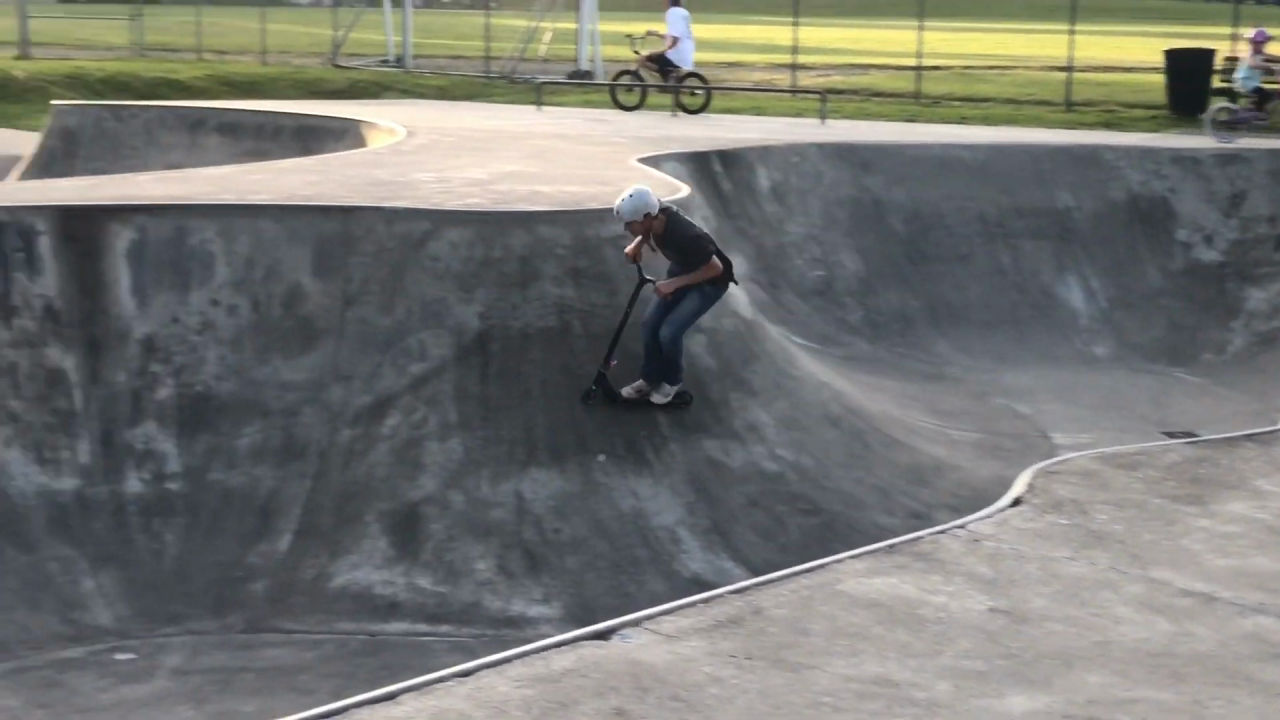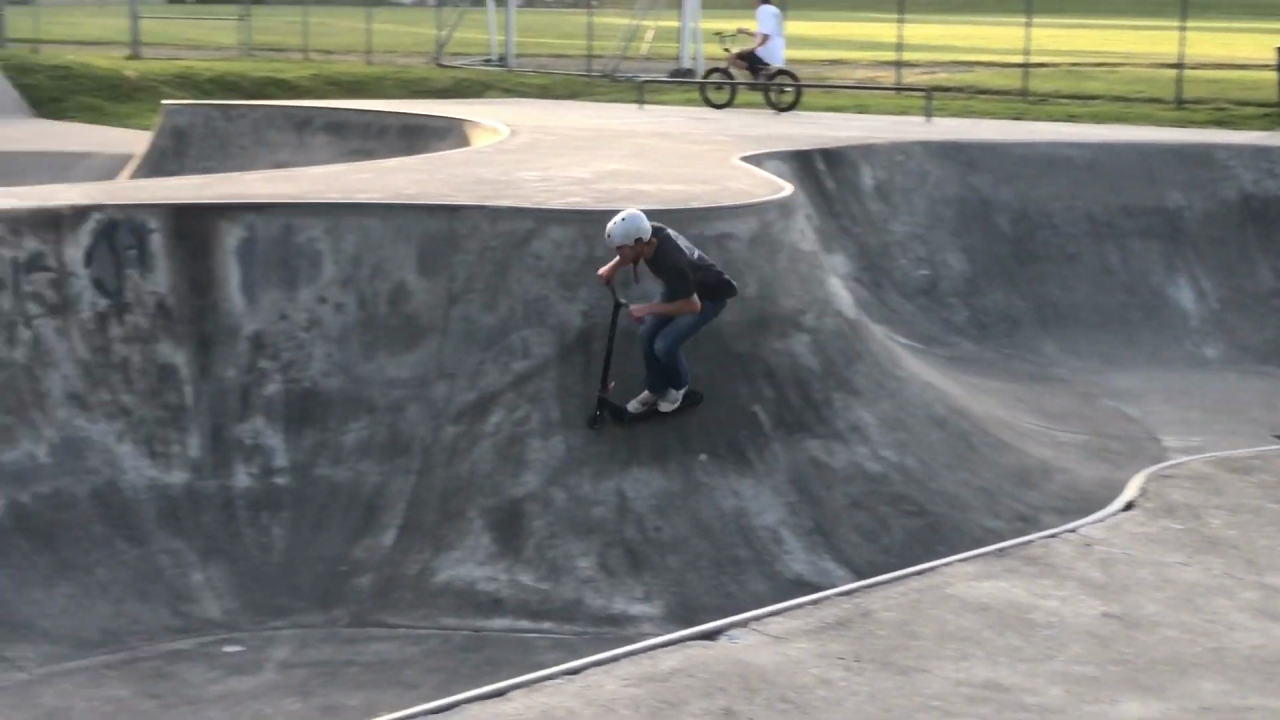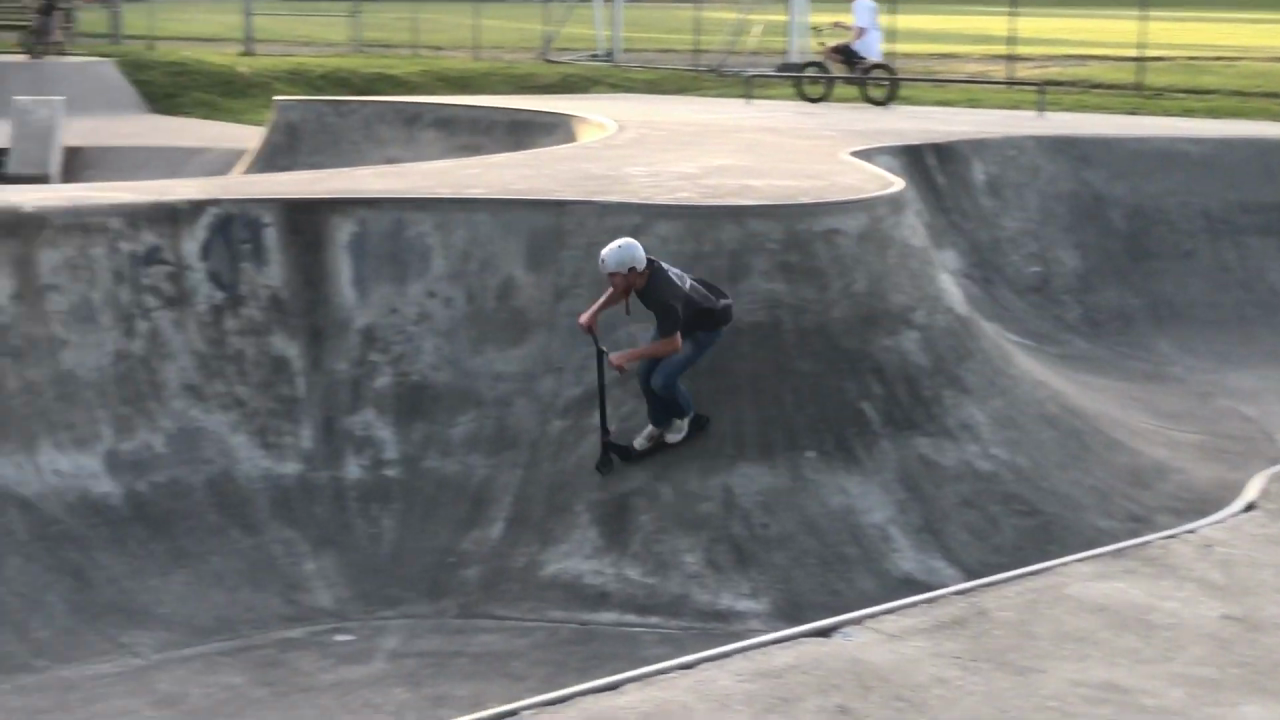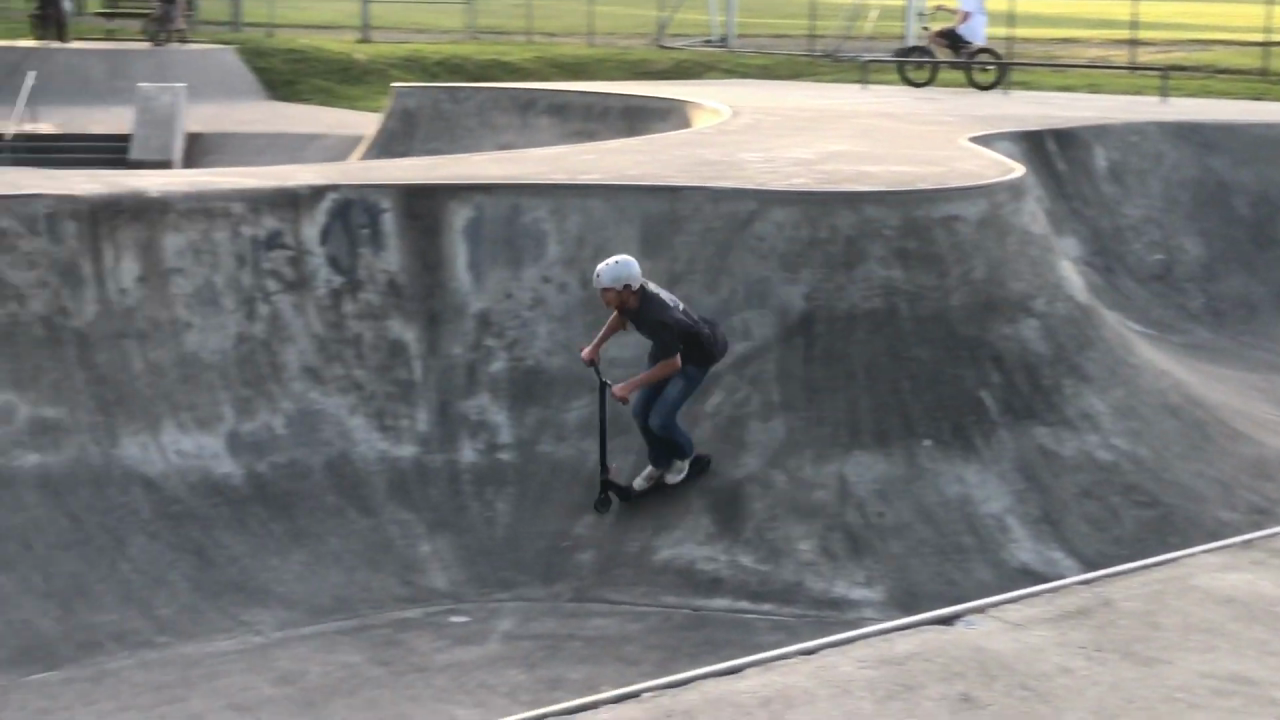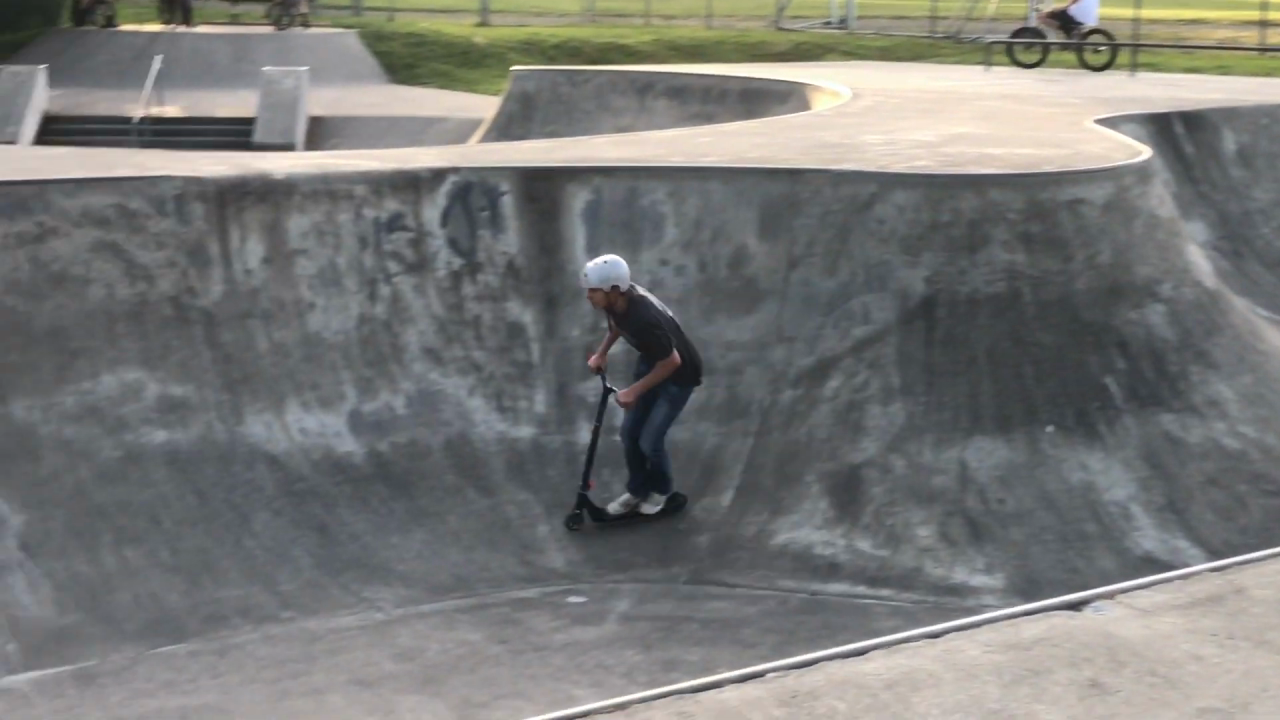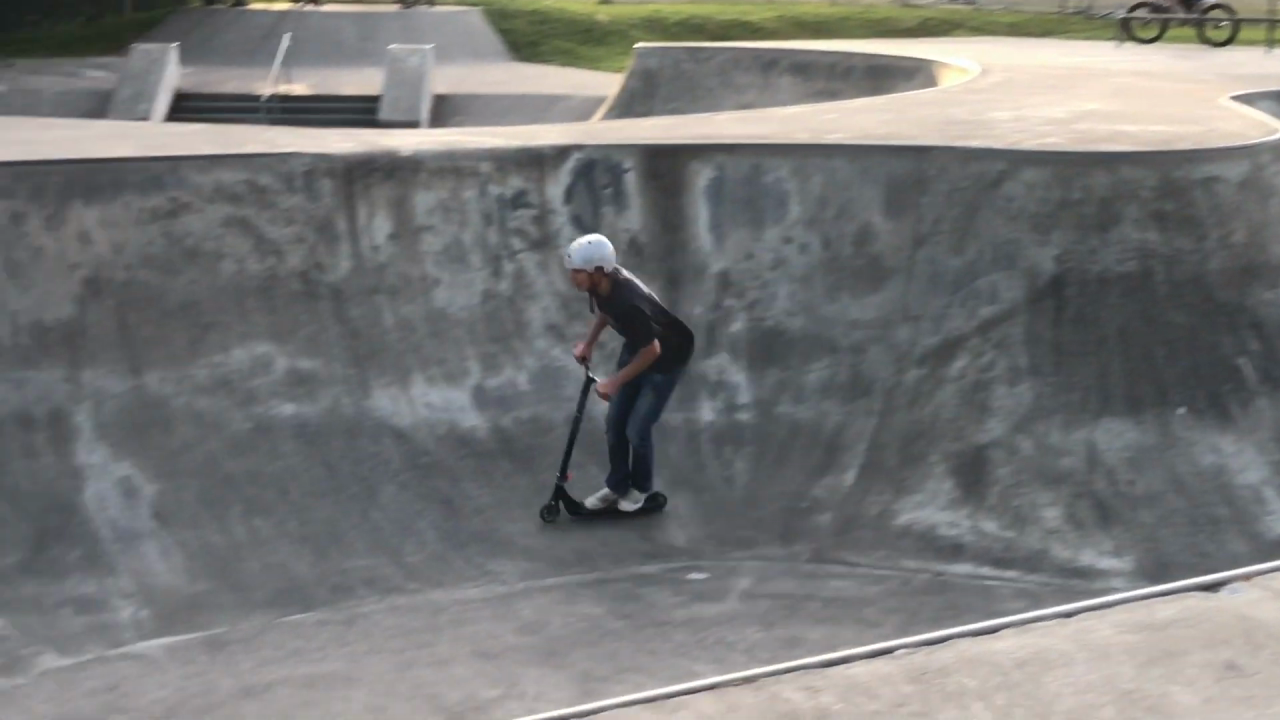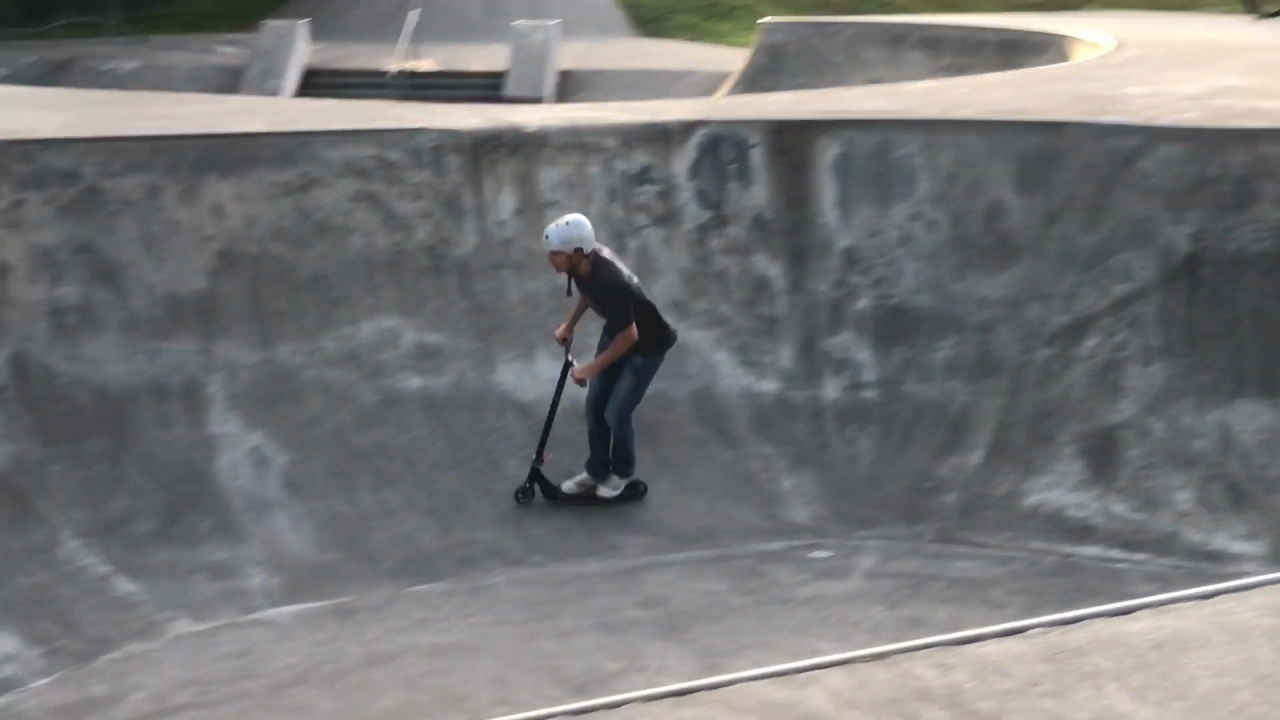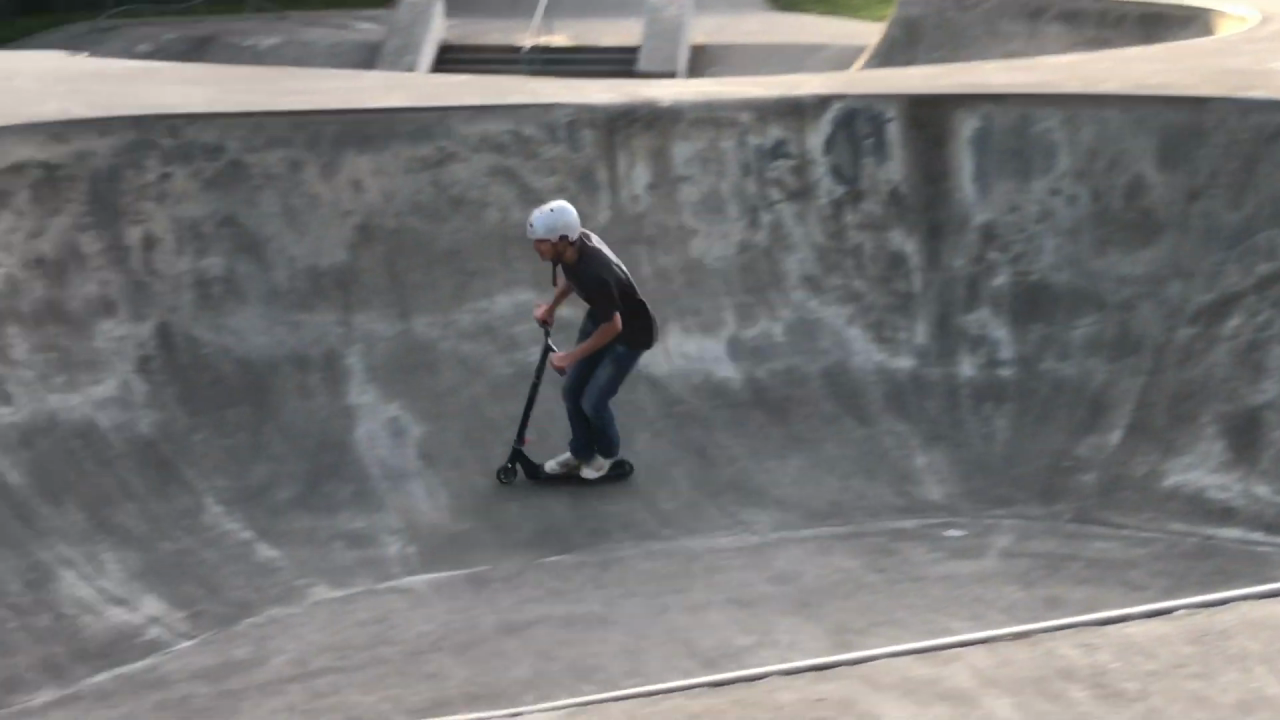
dt=0.1s
person 1, frame 1
left shoulder: (683, 236)
right shoulder: (658, 213)
left elbow: (715, 267)
left wrist: (674, 284)
right wrist: (637, 244)
left hip: (711, 281)
right hip: (684, 268)
left knee: (669, 332)
right knee: (651, 321)
left ankle: (671, 380)
right ankle: (649, 379)
person 1, frame 2
left shoulder: (672, 263)
right shoulder: (650, 234)
left elbow: (692, 306)
left wrist: (648, 308)
right wrist: (612, 266)
left hip: (710, 297)
right hip: (682, 286)
left knee: (664, 345)
right knee: (647, 335)
left ankle: (678, 384)
right ankle: (655, 388)
person 1, frame 3
left shoulder: (664, 297)
right shoulder: (640, 270)
left elbow: (673, 346)
right elbow: (620, 289)
left wrist: (626, 357)
right wrist: (593, 313)
left hip: (705, 325)
right hip: (680, 317)
left knee: (661, 380)
right knee: (644, 371)
left ankle: (682, 413)
right ankle: (659, 422)
person 1, frame 4
left shoulder: (657, 318)
right shoulder: (634, 292)
left elbow: (672, 364)
right elbow: (620, 314)
left wrist: (628, 386)
right wrist: (595, 346)
left hip: (695, 358)
right hip: (671, 345)
left knee: (659, 419)
right knee: (640, 409)
left ankle: (683, 453)
right ankle: (660, 461)
person 1, frame 5
left shoulder: (644, 320)
right shoulder: (620, 300)
left elbow: (672, 362)
left wrist: (634, 391)
right wrist: (601, 353)
left hip: (677, 375)
right hip: (651, 362)
left knee: (649, 441)
right knee: (629, 432)
left ankle: (659, 490)
right ankle: (636, 490)
person 1, frame 6
left shoulder: (628, 303)
right shoulder: (605, 283)
left elbow: (652, 351)
left wrist: (615, 381)
right wrist: (588, 343)
left hip: (663, 362)
right hip: (635, 350)
left knee: (637, 430)
right knee: (615, 423)
left ankle: (640, 487)
right ankle: (617, 484)
person 1, frame 7
left shoulder: (608, 284)
right shoulder: (589, 260)
left elbow: (630, 336)
left wrist: (591, 368)
right wrist: (570, 324)
left hip: (645, 344)
right hip: (616, 333)
left knee: (615, 414)
right knee: (594, 407)
left ankle: (621, 472)
right ankle: (596, 471)
person 1, frame 8
left shoulder: (595, 273)
right shoulder: (574, 246)
left elbow: (613, 327)
left wrist: (571, 356)
right wrist: (551, 306)
left hip: (628, 334)
right hip: (599, 319)
left knee: (592, 401)
right knee: (572, 391)
left ankle: (606, 452)
right ankle: (581, 452)
